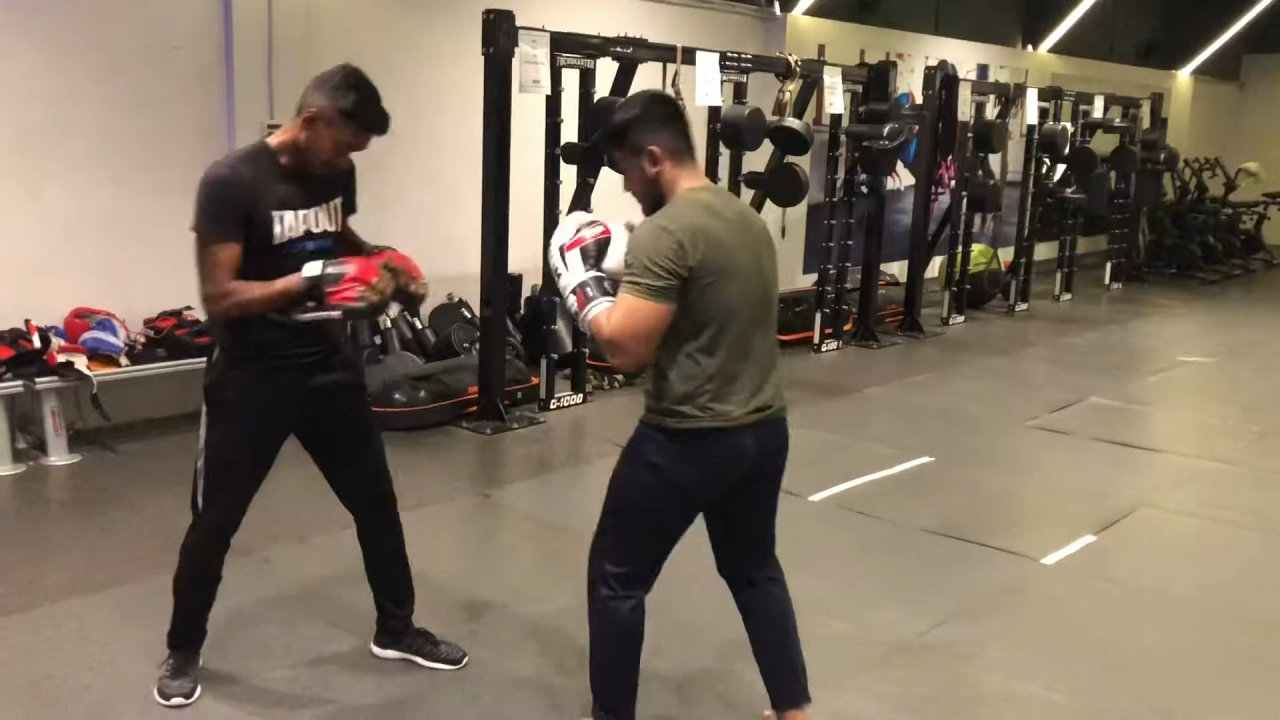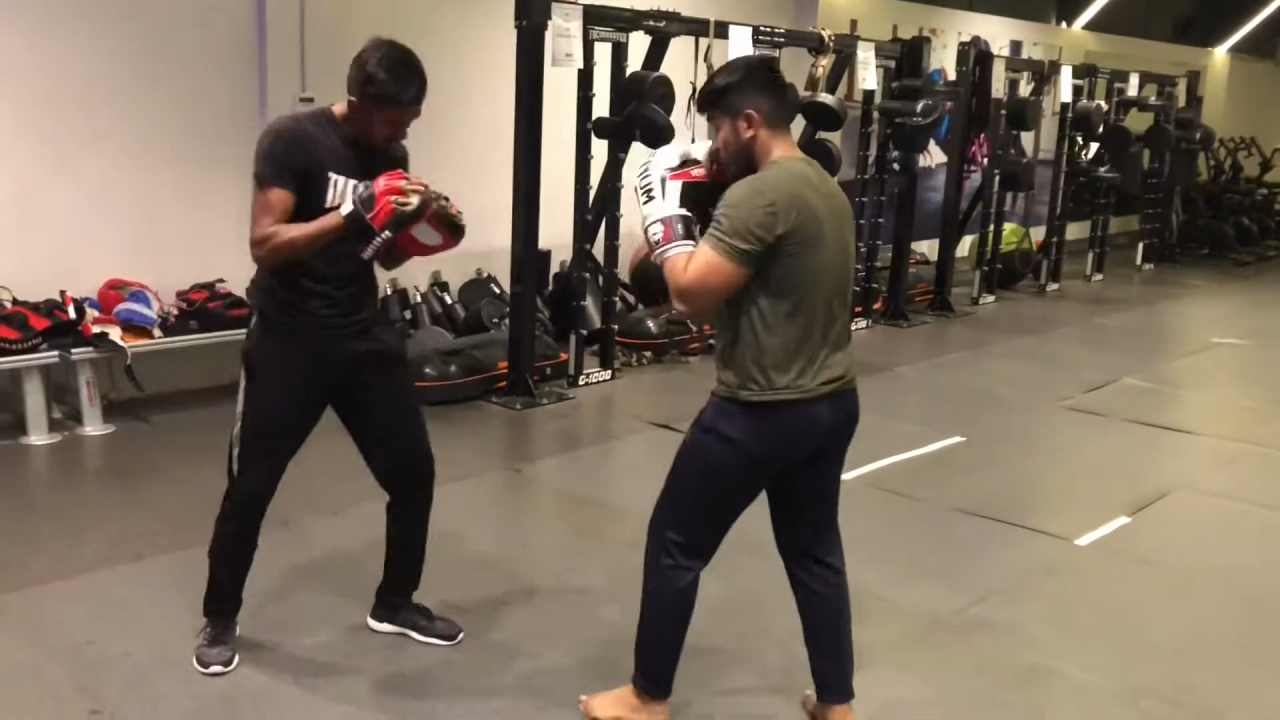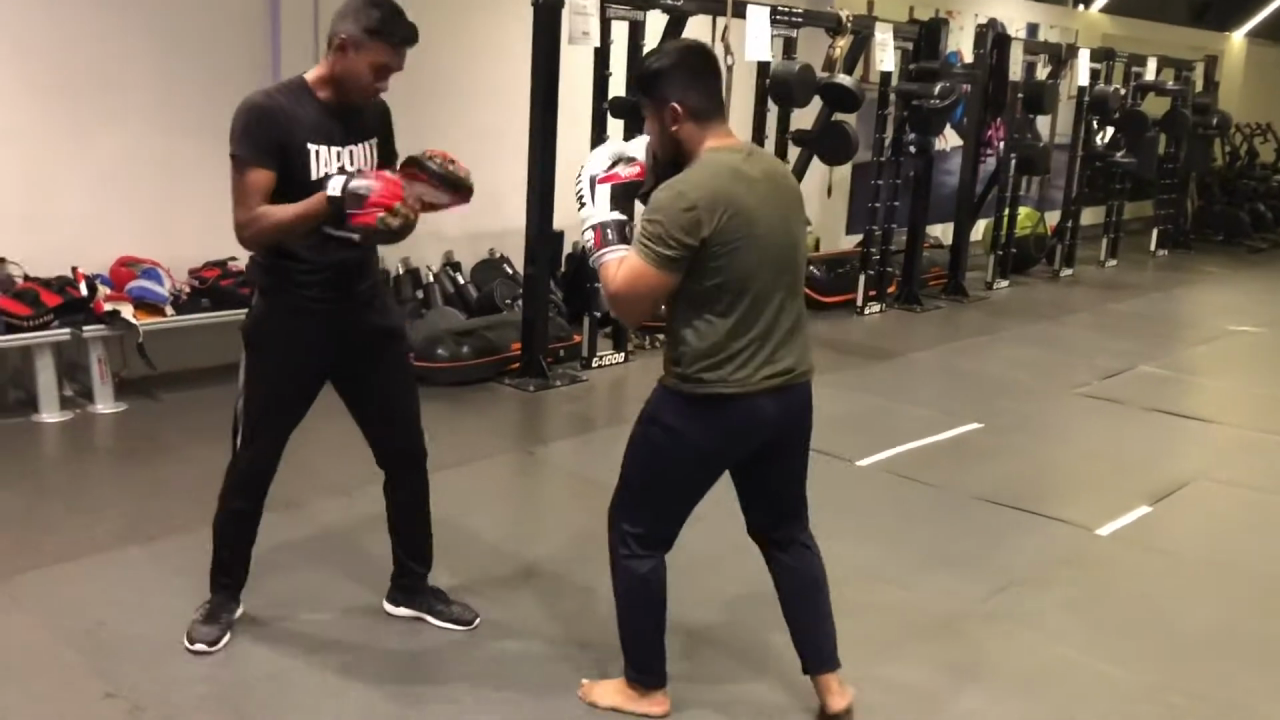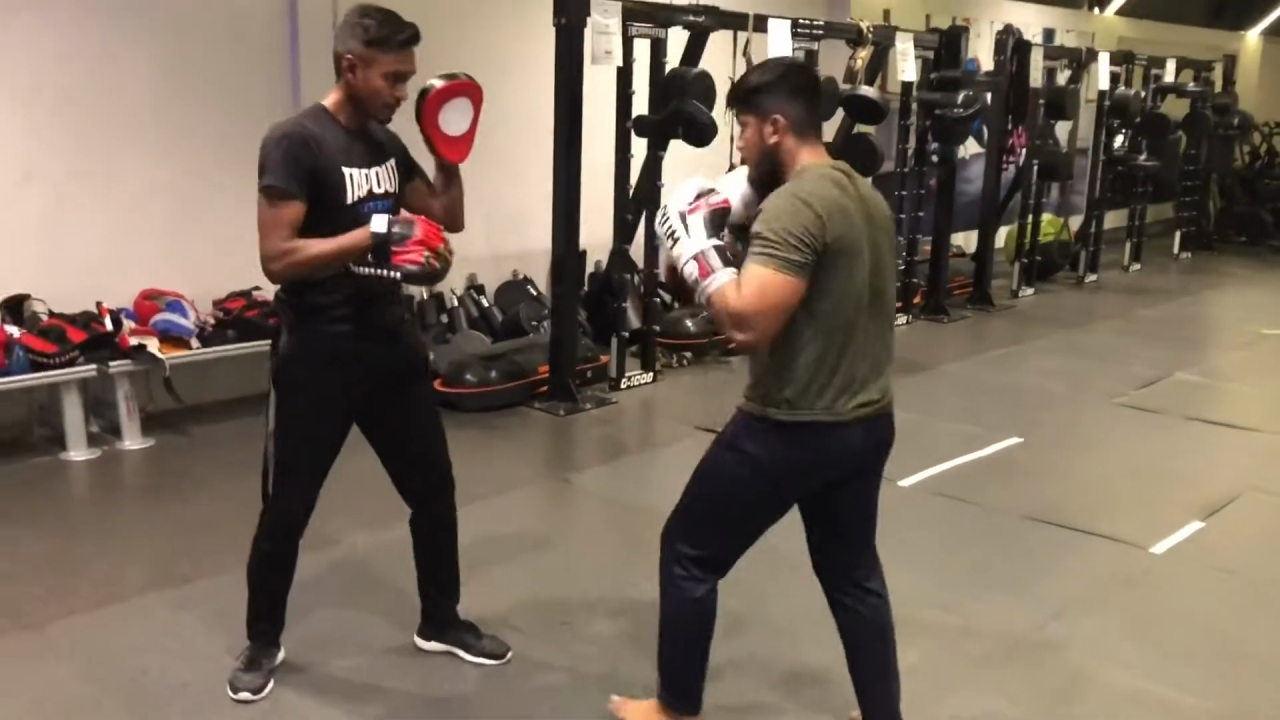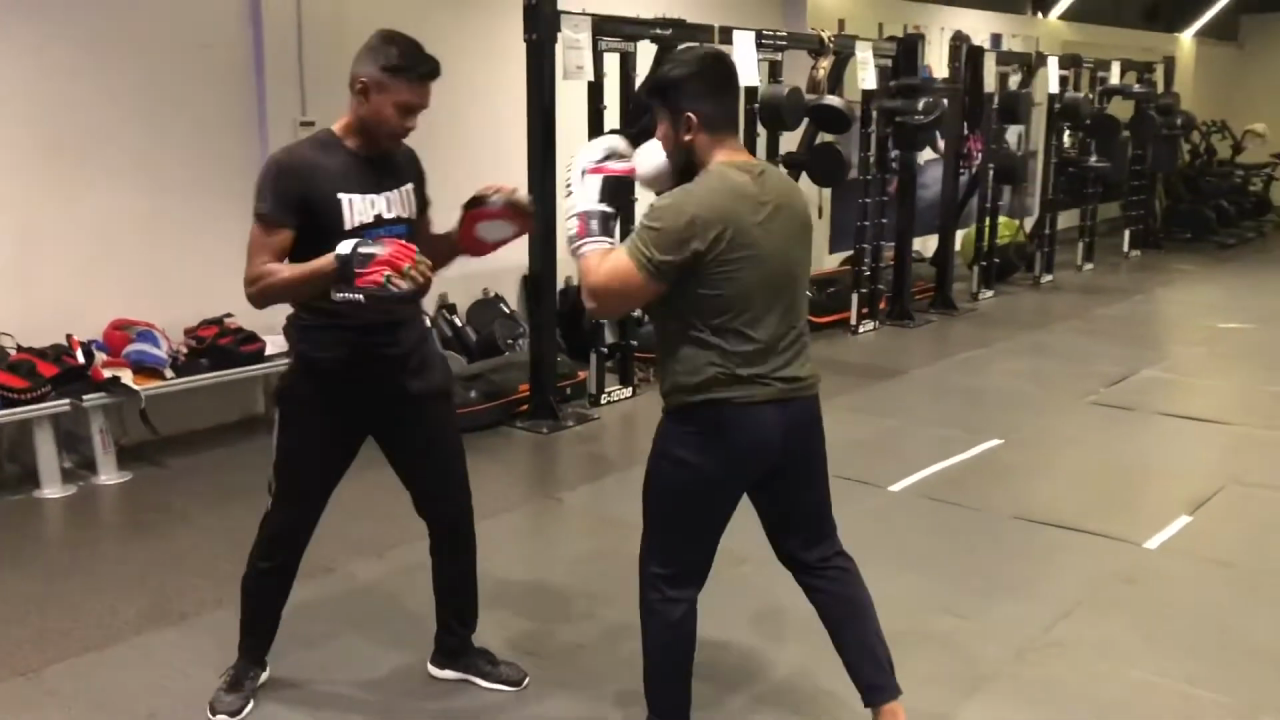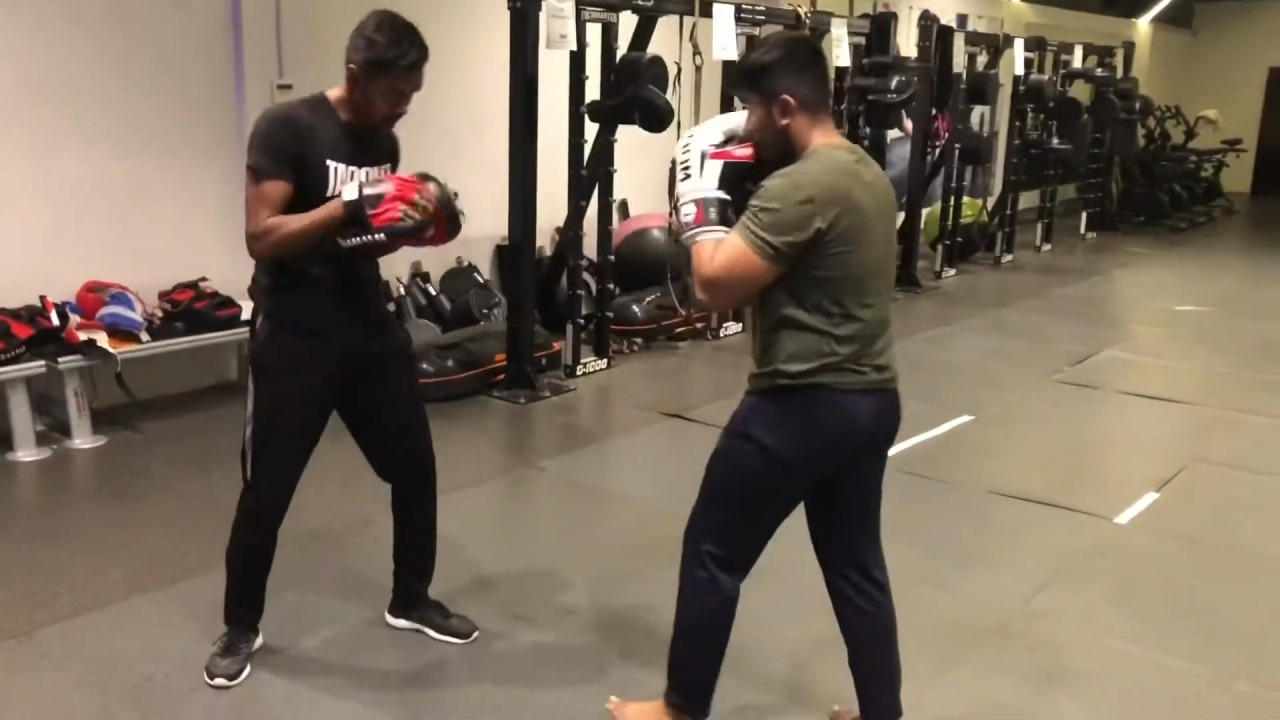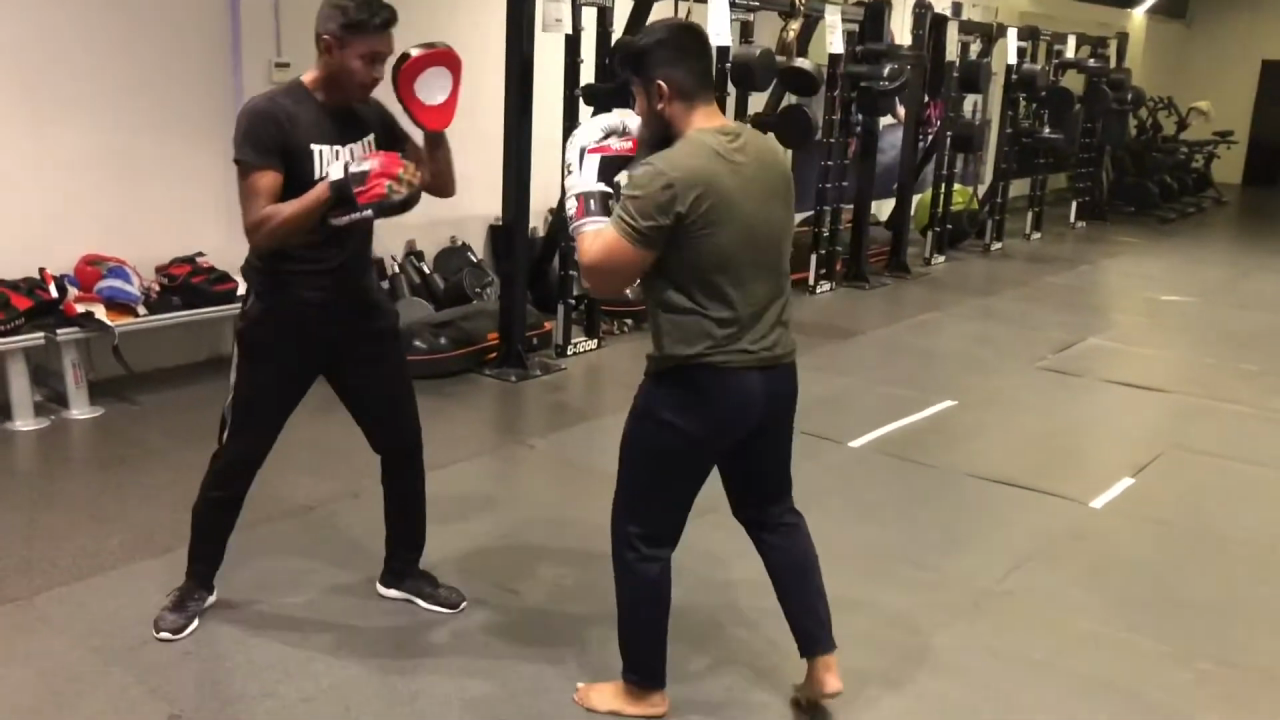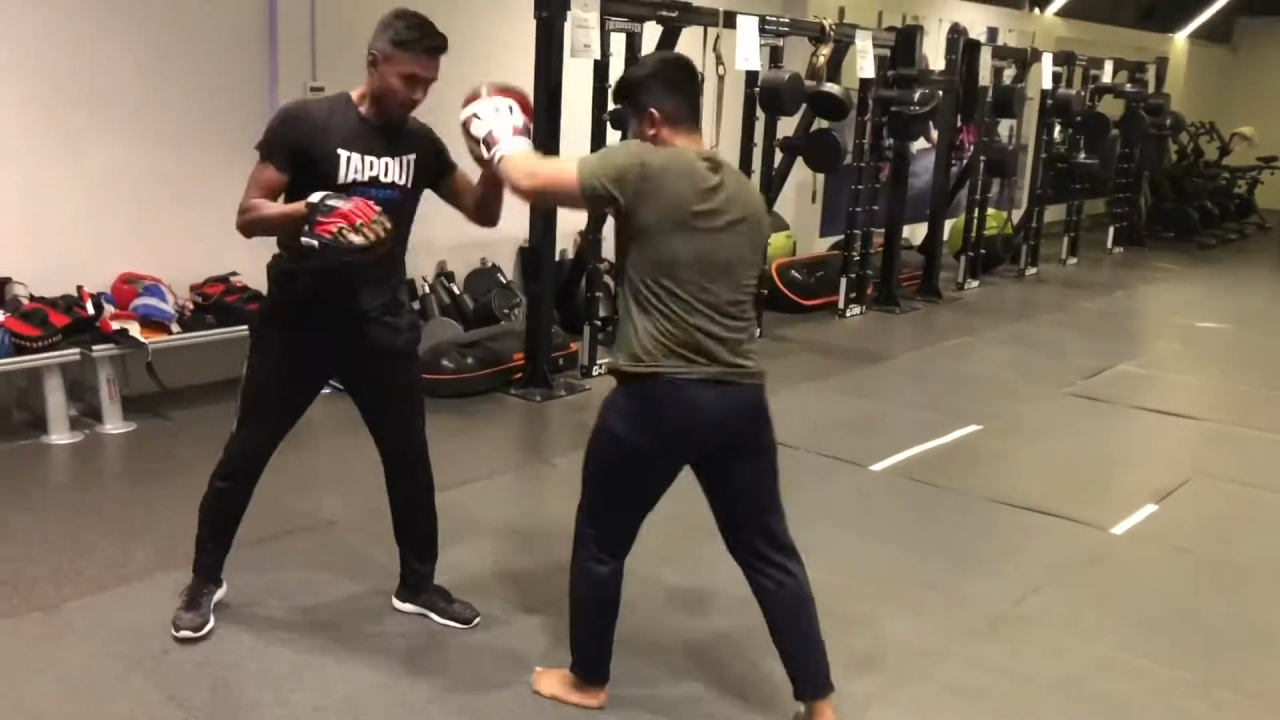
dt=0.5s
person 1, frame 1
left shoulder: (665, 230)
right shoulder: (745, 217)
left elbow: (626, 346)
left wrist: (580, 279)
right wrist: (625, 264)
left hip: (684, 440)
right hip: (762, 430)
left knee: (616, 577)
right knee: (754, 571)
person 1, frame 2
left shoulder: (760, 196)
right shoulder: (826, 189)
left elbow: (693, 294)
left wrist: (662, 210)
left hip: (759, 413)
right hip: (831, 405)
left knee: (675, 544)
right knee: (814, 552)
person 1, frame 3
left shoulder: (687, 196)
right shoulder: (777, 174)
left elbow: (628, 300)
left wrist: (601, 212)
right wrist: (653, 173)
left hip: (705, 404)
right hip: (788, 393)
left knee: (636, 535)
right knee: (786, 534)
person 1, frame 4
left shoulder: (795, 205)
right shoulder: (866, 197)
left elbow: (749, 322)
left wrist: (692, 246)
right wrist: (747, 203)
left hip: (792, 430)
right hip: (867, 424)
left knee: (689, 557)
right knee: (853, 575)
person 1, frame 5
left shoulder: (690, 208)
right shoulder: (786, 192)
left elbow: (604, 294)
left wrist: (585, 201)
right wrist: (655, 170)
left hip: (713, 424)
right hip: (795, 410)
left knee: (668, 578)
right knee: (821, 559)
person 1, frame 6
left shoulder: (801, 187)
right shoulder: (867, 173)
left elbow: (716, 285)
left wrist: (698, 191)
right wrist: (746, 149)
left hip: (800, 406)
right hip: (872, 402)
left knee: (712, 556)
right knee: (856, 563)
person 1, frame 7
left shoulder: (668, 175)
right shoulder: (768, 154)
left elbow: (600, 274)
left wrist: (584, 182)
right wrist: (644, 143)
left hip: (695, 386)
right hip: (774, 374)
left knee: (641, 534)
right knee: (772, 513)
person 1, frame 8
left shoulder: (642, 169)
right shoulder: (747, 194)
left elbow: (531, 177)
left wrist: (494, 130)
left hip: (657, 399)
right hip: (738, 395)
left knee: (600, 541)
right knee: (767, 548)
person 2, frame 1
left shoulder: (337, 173)
right shoulder: (231, 180)
right elbow: (220, 299)
left wrist: (383, 270)
right wrist: (312, 278)
left hip: (326, 367)
right hip: (247, 373)
left knee: (376, 501)
right knee: (214, 520)
left ankle: (396, 629)
right ankle: (183, 651)
person 2, frame 2
left shoulder: (391, 155)
right shoulder: (292, 139)
right elbow: (266, 245)
left wrist: (429, 229)
right wrist: (356, 213)
left hip: (365, 335)
right hip: (288, 340)
left knee: (412, 471)
right knee: (250, 485)
left ankle: (395, 603)
right ankle: (220, 619)
person 2, frame 3
left shoulder: (374, 115)
right shoulder: (267, 113)
right elbow: (250, 226)
left wrist: (417, 194)
right wrist: (336, 197)
left hip: (365, 310)
right hip: (287, 316)
left knee: (405, 453)
right knee: (252, 464)
left ankle: (410, 586)
right ankle: (224, 596)
person 2, frame 4
left shoulder: (385, 142)
right shoulder: (296, 142)
left elbow: (448, 218)
right elbow: (277, 259)
right wrist: (376, 233)
left hip: (392, 344)
right hip: (318, 354)
left knee: (432, 487)
right knee: (287, 507)
left ankle: (440, 620)
right ankle: (262, 643)
person 2, frame 5
left shoulder: (404, 164)
right shoulder: (296, 169)
right elbow: (259, 284)
left wrist: (471, 231)
right wrist: (343, 260)
left hip: (410, 368)
right hip: (325, 376)
left knee: (451, 512)
right knee: (287, 526)
left ankle: (455, 648)
right ankle: (249, 662)
person 2, frame 6
left shoulder: (382, 140)
right shoulder: (287, 127)
right elbow: (262, 238)
left wrist: (422, 222)
right wrist: (354, 204)
left hip: (370, 328)
right hip: (294, 336)
left knee: (415, 469)
right knee: (266, 491)
left ankle: (410, 600)
right ankle: (240, 628)
person 2, frame 7
left shoulder: (371, 115)
right shoulder: (268, 116)
left elbow: (442, 185)
right elbow: (260, 229)
left wrist: (435, 123)
right wrist: (339, 188)
left hip: (360, 309)
right hip: (283, 315)
left knee: (403, 444)
right knee: (238, 456)
left ankle: (402, 571)
right ankle: (197, 584)
person 2, frame 8
left shoulder: (419, 141)
right shoulder: (303, 121)
left elbow: (485, 211)
right elbow: (249, 215)
right wrist: (315, 210)
left hip: (380, 326)
right hip: (296, 322)
left knee: (410, 460)
right knee: (245, 455)
left ankle: (417, 585)
right ankle: (204, 583)
